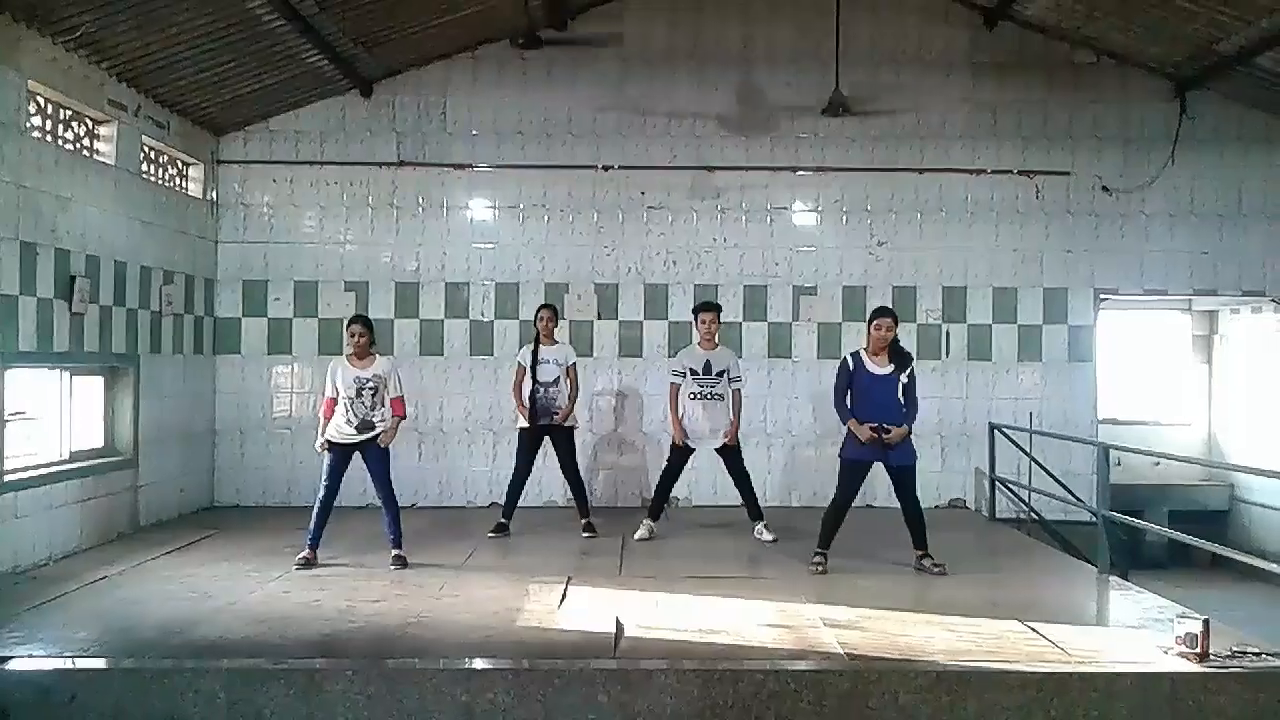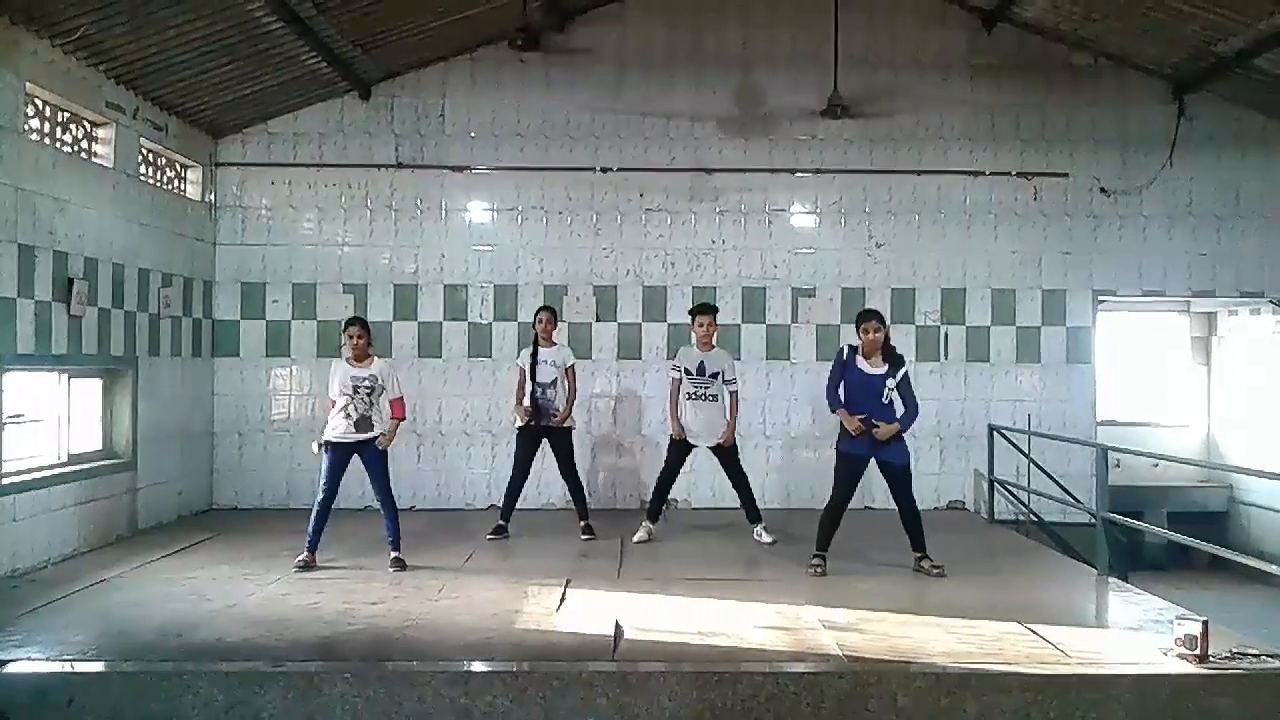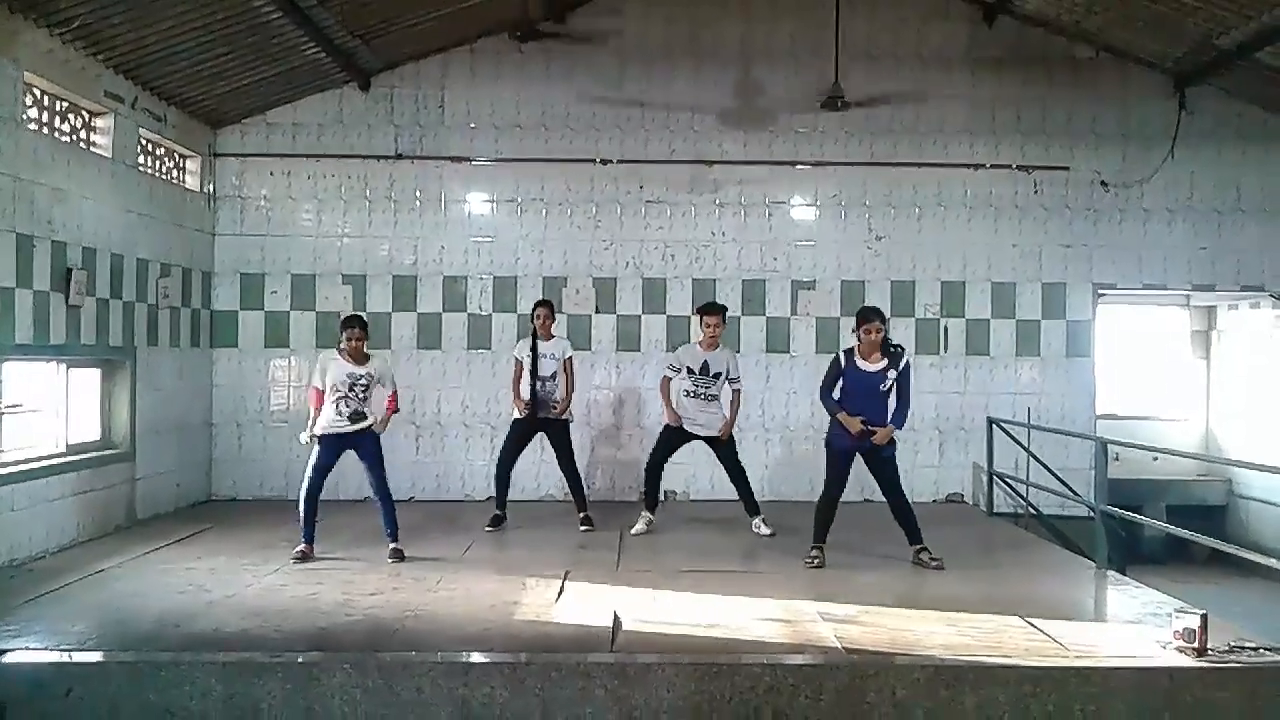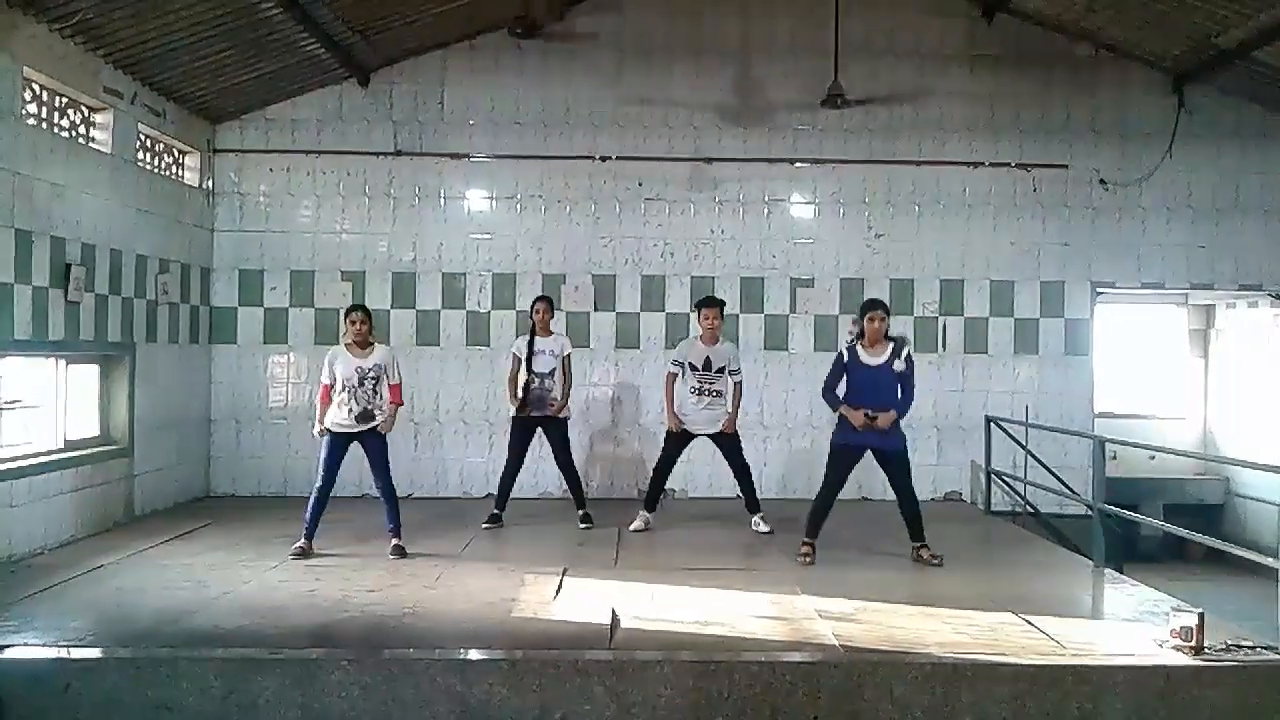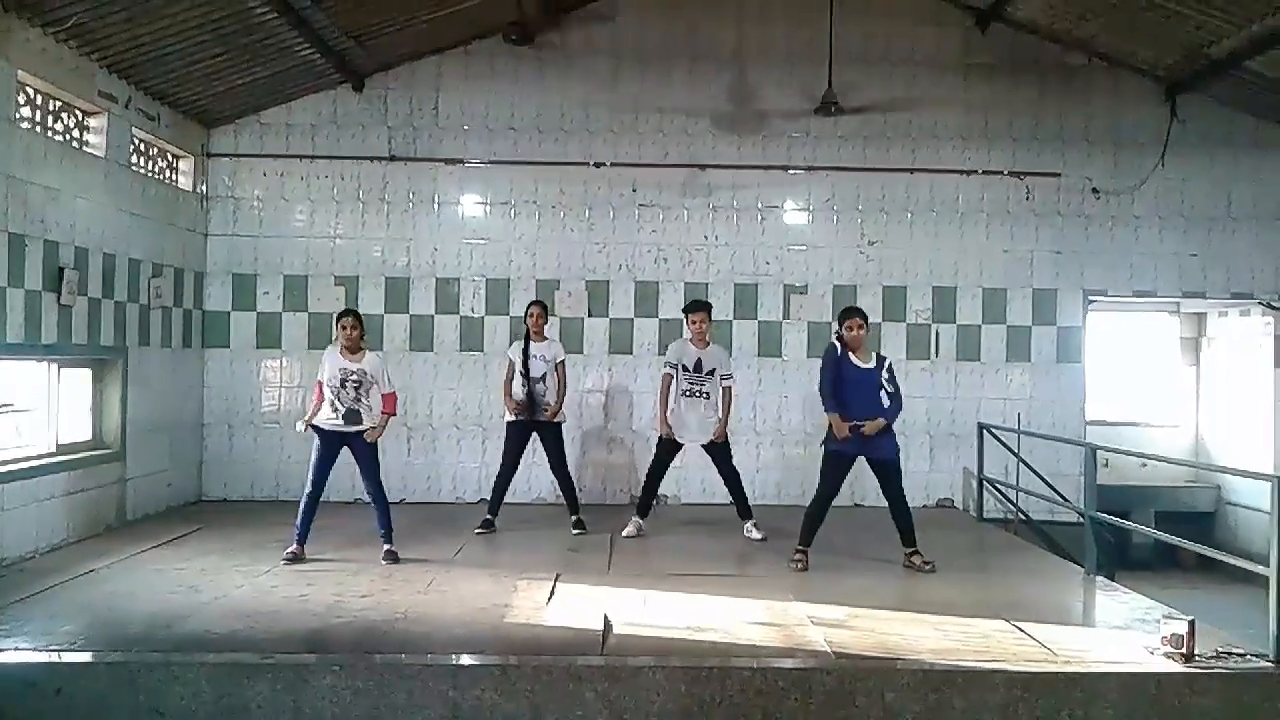
dt=1s
person 1, frame 1
left shoulder: (903, 363)
right shoulder: (853, 361)
left elbow: (912, 403)
right elbow: (839, 400)
left wrist: (904, 429)
right wrist: (856, 427)
left hip: (897, 441)
right hip: (860, 441)
left knee: (909, 500)
right knee: (843, 498)
left ankle: (922, 555)
right ankle: (820, 552)
person 1, frame 2
left shoulder: (896, 365)
right shoulder: (847, 356)
left elbow: (911, 406)
right elbow: (832, 390)
left wrist: (895, 427)
right wrist: (845, 418)
left hip: (890, 440)
right hip: (854, 439)
left knee: (906, 500)
right knee: (839, 499)
left ankle: (921, 556)
right ankle: (819, 555)
person 1, frame 3
left shoulder: (897, 360)
right shoulder: (845, 359)
left elbow: (903, 400)
right elbow: (825, 393)
left wrist: (891, 428)
right wrist: (845, 419)
left hip: (877, 438)
right hip: (844, 435)
left knee: (895, 493)
right knee: (832, 491)
left ankle: (919, 549)
right ankle: (817, 547)
person 1, frame 4
left shoulder: (901, 352)
right shoulder: (848, 354)
left elbow: (908, 392)
right elbow: (828, 391)
left wrist: (893, 415)
right wrist: (847, 412)
left hip: (888, 432)
right hip: (850, 432)
left knee: (905, 490)
right knee: (830, 488)
left ankle: (919, 546)
right ankle: (808, 542)
person 1, frame 5
left shoulder: (881, 362)
right shoulder: (836, 352)
left elbow: (895, 400)
right elbow: (825, 387)
left wrist: (881, 423)
right wrist: (834, 421)
left hip: (880, 437)
right hip: (843, 437)
left knee: (896, 496)
right knee: (825, 494)
left ankle: (911, 552)
right ankle: (801, 549)
person 2, frame 1
left shoulder: (385, 365)
right shoulder: (337, 365)
left elbow: (397, 402)
right elbow: (329, 403)
left wrist: (392, 430)
right wrist: (321, 434)
left hip: (373, 438)
right hip: (339, 437)
left knee: (385, 493)
right knee: (326, 493)
left ankle: (397, 549)
right ankle: (310, 549)
person 2, frame 2
left shoulder: (383, 366)
right shoulder: (337, 367)
left elbow: (397, 404)
right elbow: (333, 404)
left wrist: (390, 433)
right wrist: (324, 435)
left hip: (372, 439)
right hip: (338, 439)
left knee: (384, 495)
right knee: (325, 496)
left ankle: (395, 551)
right ankle: (309, 552)
person 2, frame 3
left shoulder: (376, 365)
right shoulder: (328, 359)
left elbow: (391, 395)
right elbow: (317, 394)
left wrist: (384, 418)
right wrist: (310, 427)
left hip: (364, 432)
right hip: (330, 433)
left knee: (380, 486)
right knee: (309, 489)
left ankle: (393, 542)
right ankle: (306, 544)
person 2, frame 4
left shoulder: (384, 353)
right shoulder: (335, 355)
left elbow: (394, 389)
right elbow: (325, 390)
left wrist: (390, 418)
right wrist: (318, 421)
left hip: (372, 428)
right hip: (338, 427)
left knee: (384, 482)
right knee: (323, 483)
left ankle: (395, 538)
right ankle: (306, 539)
person 2, frame 5
left shoulder: (374, 360)
right shoulder: (329, 354)
left elbow: (389, 398)
right elbow: (321, 389)
left wrist: (380, 427)
right wrist: (309, 416)
left hip: (361, 432)
right hip: (327, 429)
left knee: (374, 488)
right knee: (313, 487)
left ankle: (388, 544)
right ankle: (298, 544)
person 3, frame 1
left shoulder: (729, 357)
right shoulder: (684, 356)
left elbow: (736, 393)
right elbow: (674, 391)
left wrist: (735, 427)
right wrist: (676, 426)
left hip: (722, 430)
right hip: (688, 430)
left knee: (740, 475)
right knee: (670, 474)
left ankle: (759, 523)
right ankle: (649, 521)
person 3, frame 2
left shoulder: (724, 358)
right shoulder: (683, 354)
left elbow: (733, 394)
right elbow: (674, 387)
left wrist: (731, 427)
right wrist: (673, 421)
left hip: (718, 430)
right hip: (685, 429)
left knee: (738, 477)
right knee: (667, 475)
left ankle: (758, 525)
right ankle: (649, 523)
person 3, frame 3
left shoulder: (728, 357)
right shoulder: (684, 352)
left elbow: (736, 390)
right elbow: (665, 380)
left wrist: (731, 422)
right wrist: (669, 410)
left hip: (713, 424)
right hip: (681, 421)
left knee: (735, 469)
right knee: (654, 463)
left ankle: (756, 517)
right ankle: (648, 514)
person 3, frame 4
left shoulder: (730, 350)
right shoulder: (686, 347)
left elbow: (737, 384)
right elbow: (671, 379)
left wrist: (733, 417)
right wrist: (670, 414)
left hip: (719, 420)
right hip: (685, 419)
left knee: (740, 466)
right knee: (664, 464)
left ankle: (756, 515)
right ankle: (646, 513)
person 3, frame 5
left shoulder: (720, 354)
right shoulder: (676, 348)
left elbow: (727, 390)
right elbow: (666, 384)
left wrist: (723, 424)
right wrist: (662, 420)
left hip: (710, 427)
right hip: (676, 426)
left knee: (729, 472)
right knee: (656, 470)
left ankle: (748, 521)
right ankle: (638, 518)
person 4, frame 1
left shoulder: (566, 350)
right shoulder: (527, 351)
left elbow: (574, 384)
right elbow: (517, 384)
left wrist: (569, 409)
right wrist: (521, 407)
left hip: (560, 420)
right hip: (531, 420)
left knee: (571, 470)
right knee: (520, 471)
left ankle: (585, 519)
right ankle: (504, 521)
person 4, frame 2
left shoulder: (564, 352)
right shoulder: (527, 353)
left elbow: (572, 386)
right elbow: (520, 385)
left wrist: (567, 411)
right wrist: (518, 407)
left hip: (558, 422)
right hip: (530, 421)
left knee: (569, 472)
right knee: (519, 473)
left ankle: (584, 522)
right ankle: (503, 523)
person 4, frame 3
left shoulder: (562, 345)
right shoulder: (524, 345)
left elbow: (570, 377)
right elbow: (516, 377)
left wrist: (566, 402)
right wrist: (516, 400)
left hip: (555, 414)
right hip: (527, 414)
left knee: (568, 464)
right knee: (504, 462)
left ankle: (583, 513)
right ankle: (500, 512)
person 4, frame 4
left shoulder: (562, 341)
right shoulder: (522, 342)
left elbow: (567, 376)
right elbow: (513, 376)
left wrist: (564, 401)
right wrist: (513, 400)
left hip: (554, 411)
right hip: (525, 411)
left knee: (565, 461)
right knee: (513, 462)
left ankle: (582, 510)
right ankle: (497, 512)
person 4, frame 5
left shoulder: (555, 347)
right shoulder: (517, 346)
left elbow: (561, 381)
right elbow: (508, 378)
left wrist: (558, 405)
right wrist: (507, 399)
left hip: (548, 416)
right hip: (519, 415)
left knee: (559, 466)
right knee: (507, 466)
left ankle: (575, 515)
right ankle: (490, 517)
